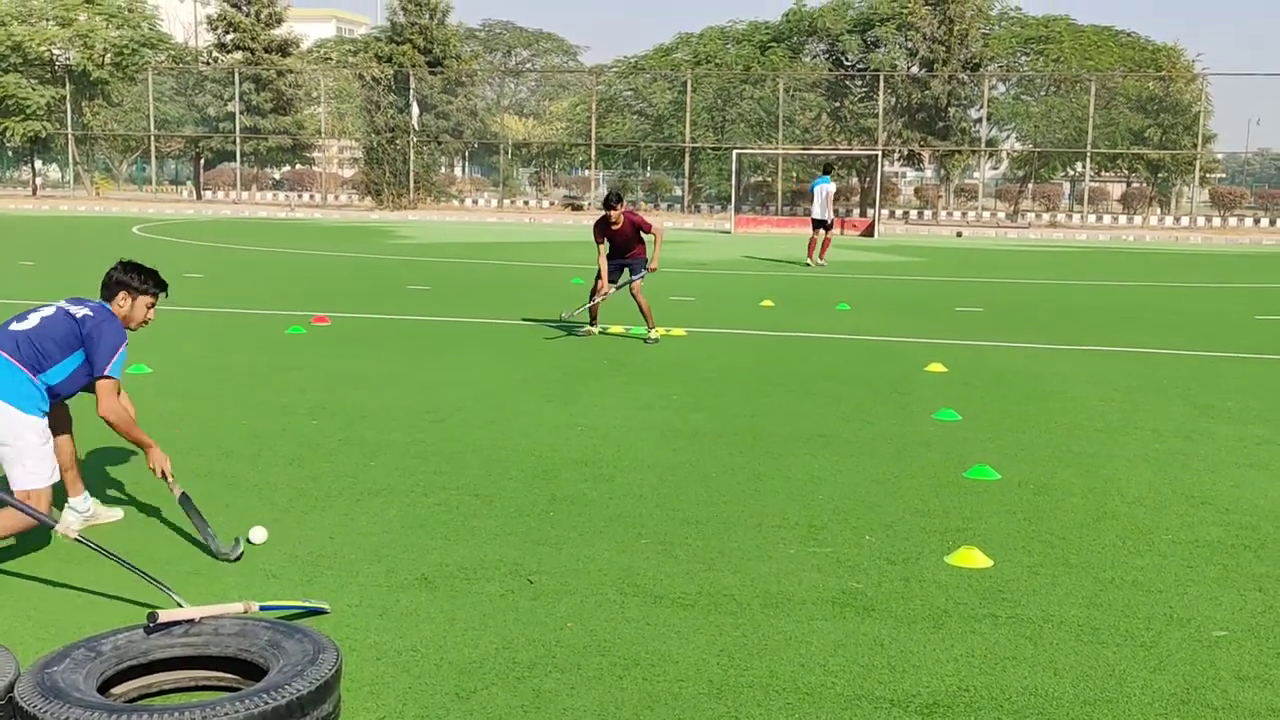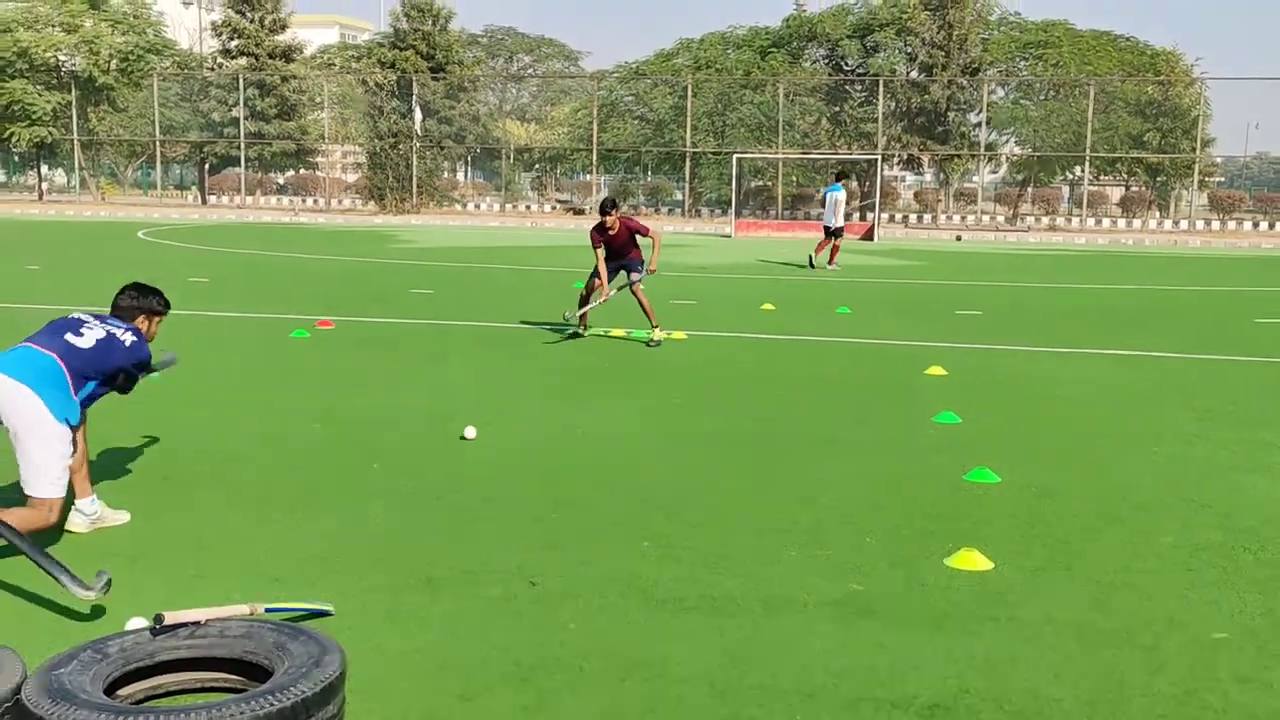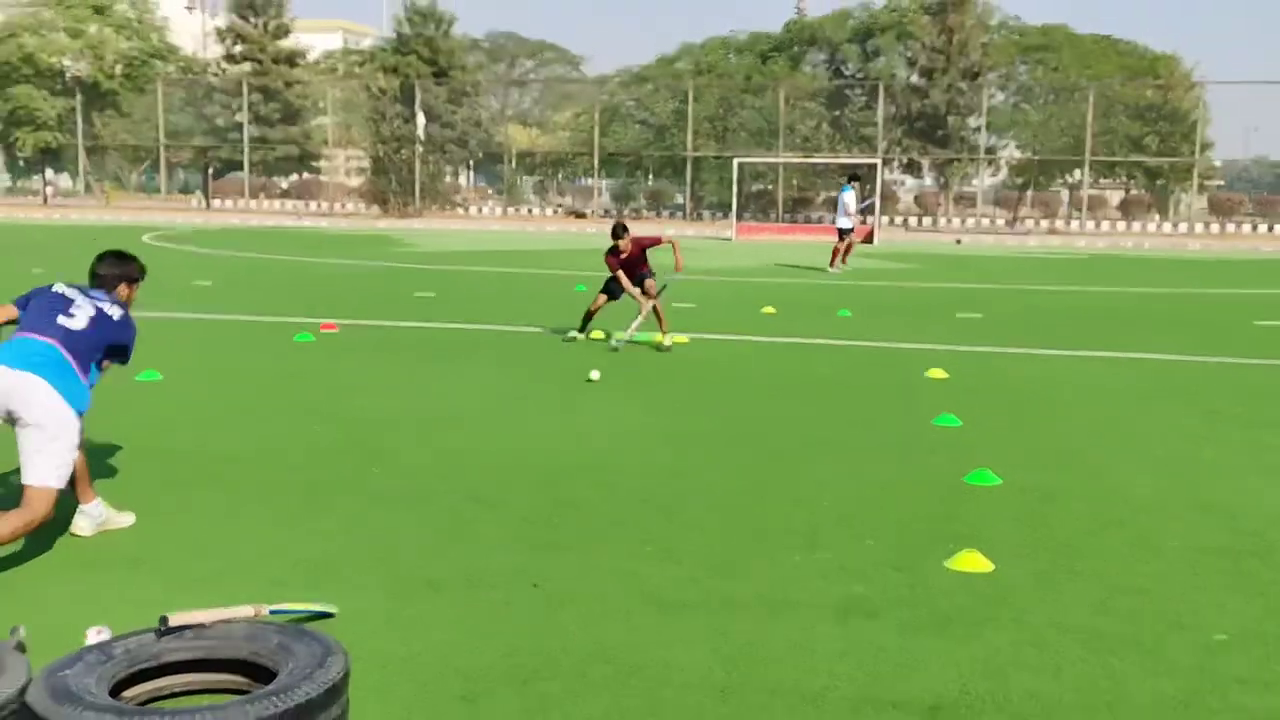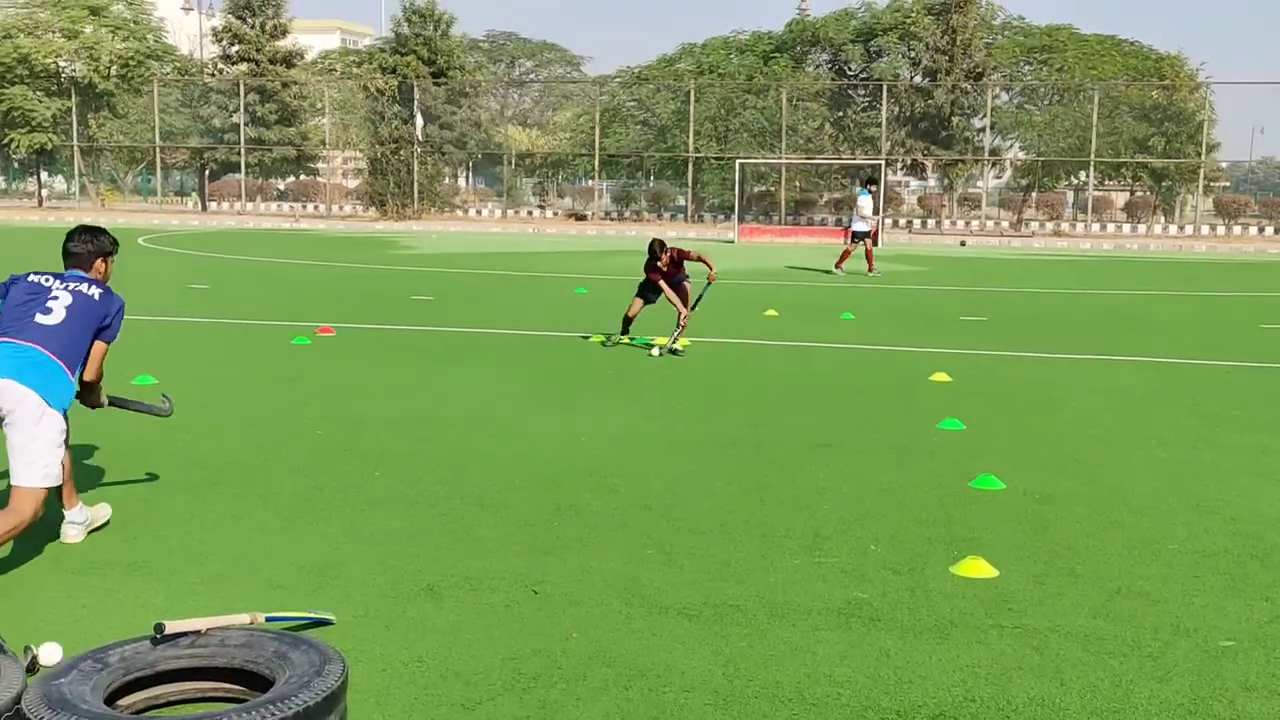
dt=0.2s
person 1, frame 1
left shoulder: (77, 310)
right shoulder: (111, 330)
right elbow: (108, 409)
left wrist: (119, 398)
right wrist: (150, 448)
left knee: (56, 416)
right knee: (34, 509)
left ankle: (80, 507)
person 1, frame 2
left shoulder: (79, 319)
right shoulder: (139, 350)
right elbow: (121, 387)
right hip: (37, 400)
left knee: (73, 418)
right knee: (44, 515)
left ankle: (85, 509)
person 1, frame 3
left shoulder: (51, 291)
right shoulder: (124, 324)
right hip: (47, 390)
left knee: (66, 423)
right knee: (37, 510)
left ankle: (90, 511)
person 1, frame 4
right shoulder: (110, 301)
right elbow: (90, 374)
right wrist: (94, 395)
right hip: (37, 389)
left knee: (55, 430)
left ankle: (76, 517)
